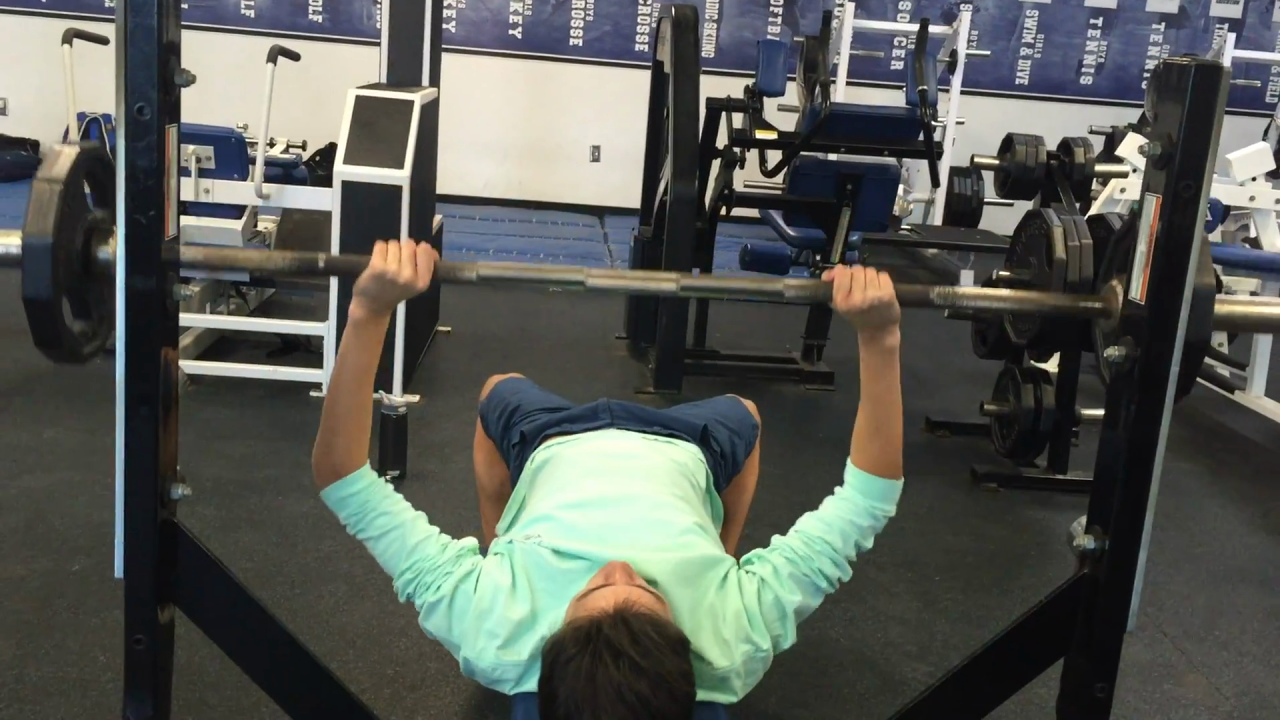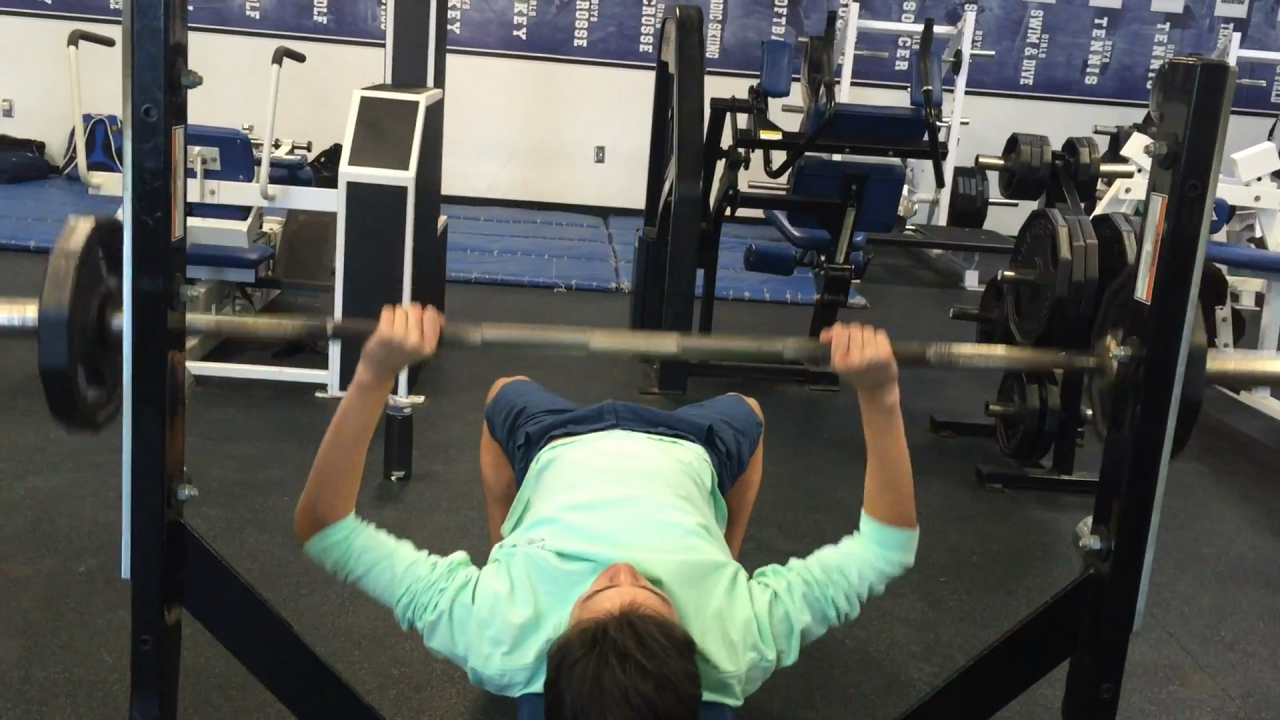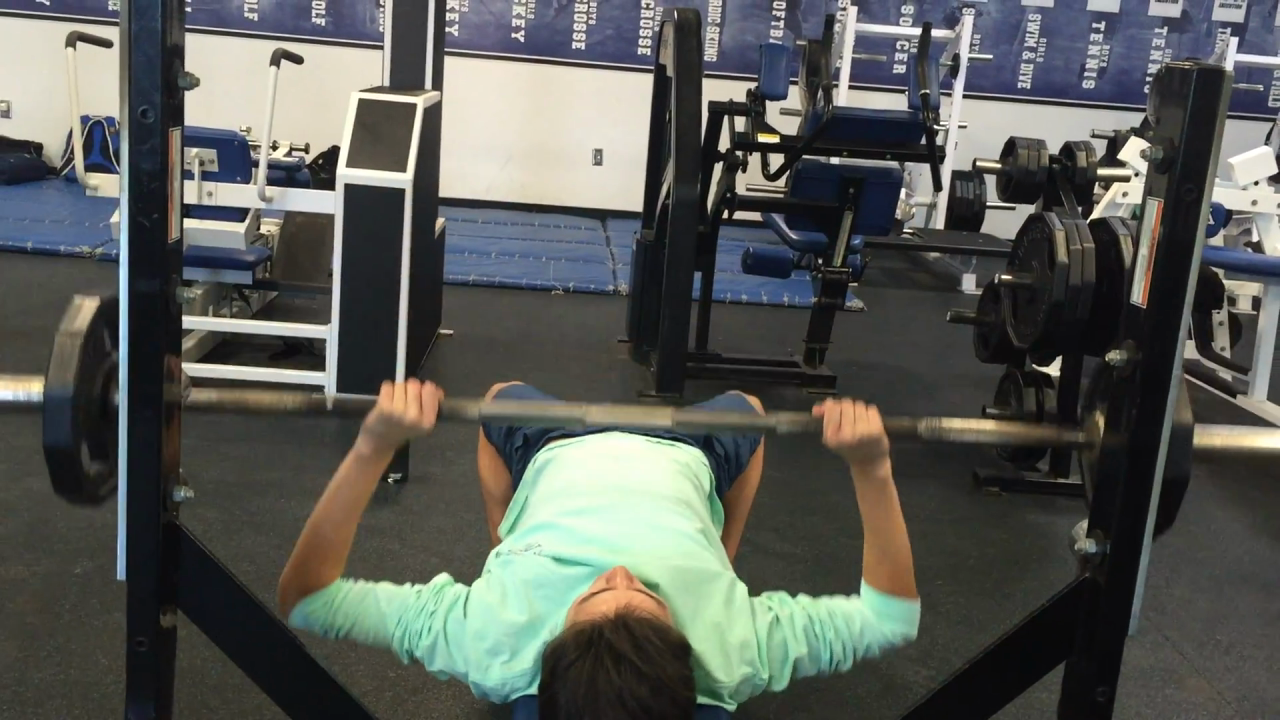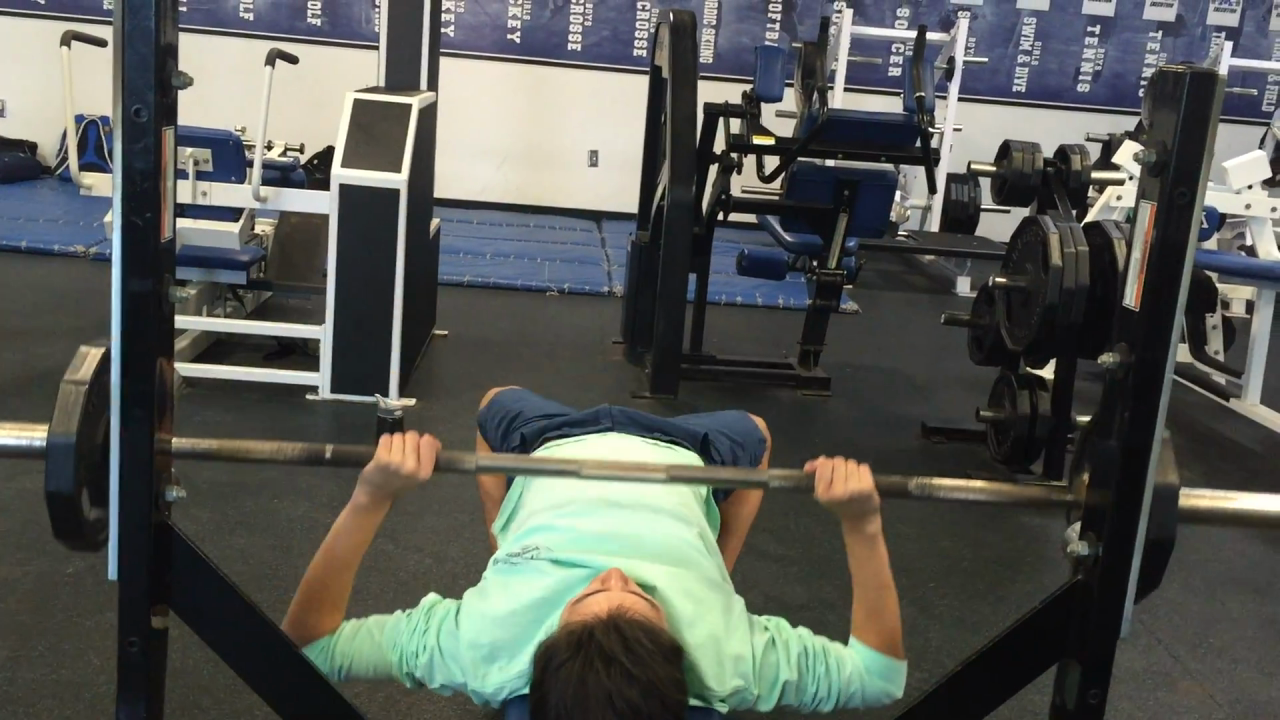
dt=0.2s
person 1, frame 1
left shoulder: (495, 634)
right shoulder: (733, 640)
left elbow: (344, 483)
right elbow: (870, 498)
left wrist: (368, 313)
right wrist: (879, 339)
left knee: (503, 391)
right knee: (739, 413)
person 1, frame 2
left shoulder: (497, 638)
right shoulder: (738, 643)
left elbow: (323, 531)
right elbow: (888, 545)
left wrist: (374, 374)
right wrist: (880, 396)
left knee: (510, 392)
right knee: (743, 410)
person 1, frame 3
left shoulder: (492, 645)
right shoulder: (733, 653)
left elbow: (305, 599)
right elbow: (893, 614)
left wrist: (373, 446)
right wrist: (872, 470)
left knee: (504, 400)
right knee: (744, 412)
person 1, frame 4
left shoulder: (486, 650)
right shoulder: (727, 663)
left elbow: (308, 644)
left wrist: (370, 498)
right wrist: (863, 528)
left knee: (502, 404)
right knee: (749, 430)
